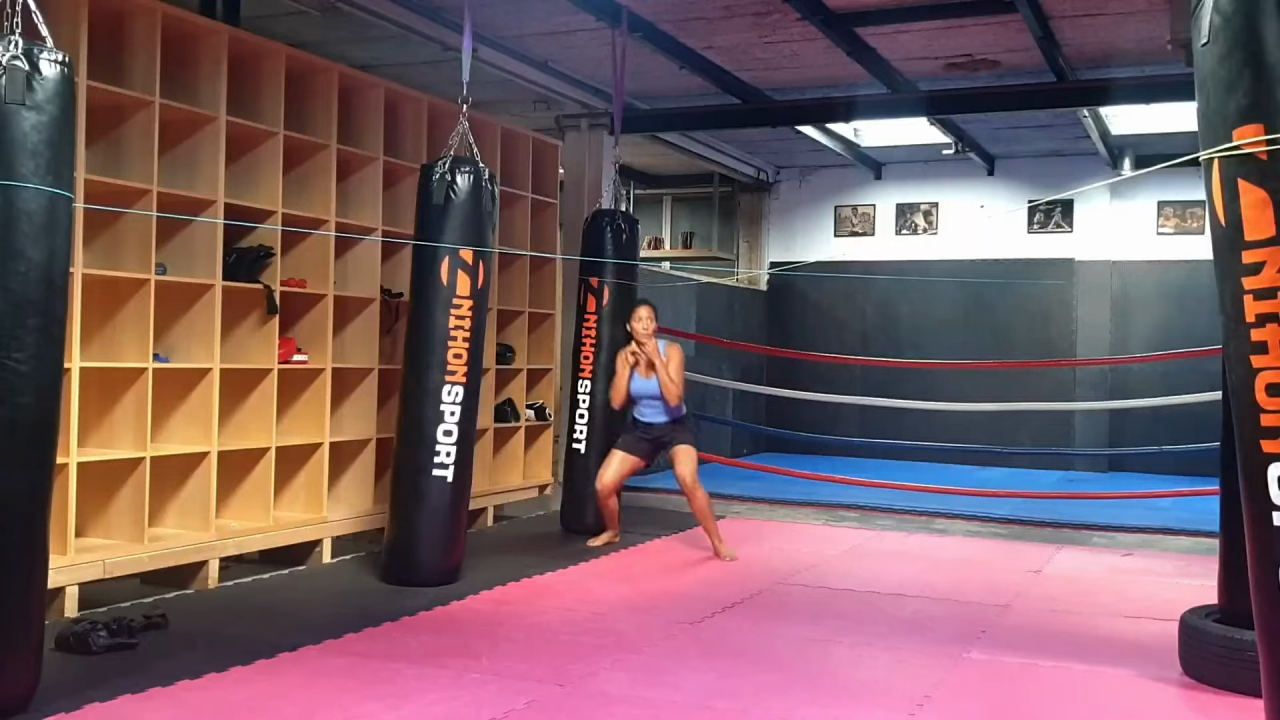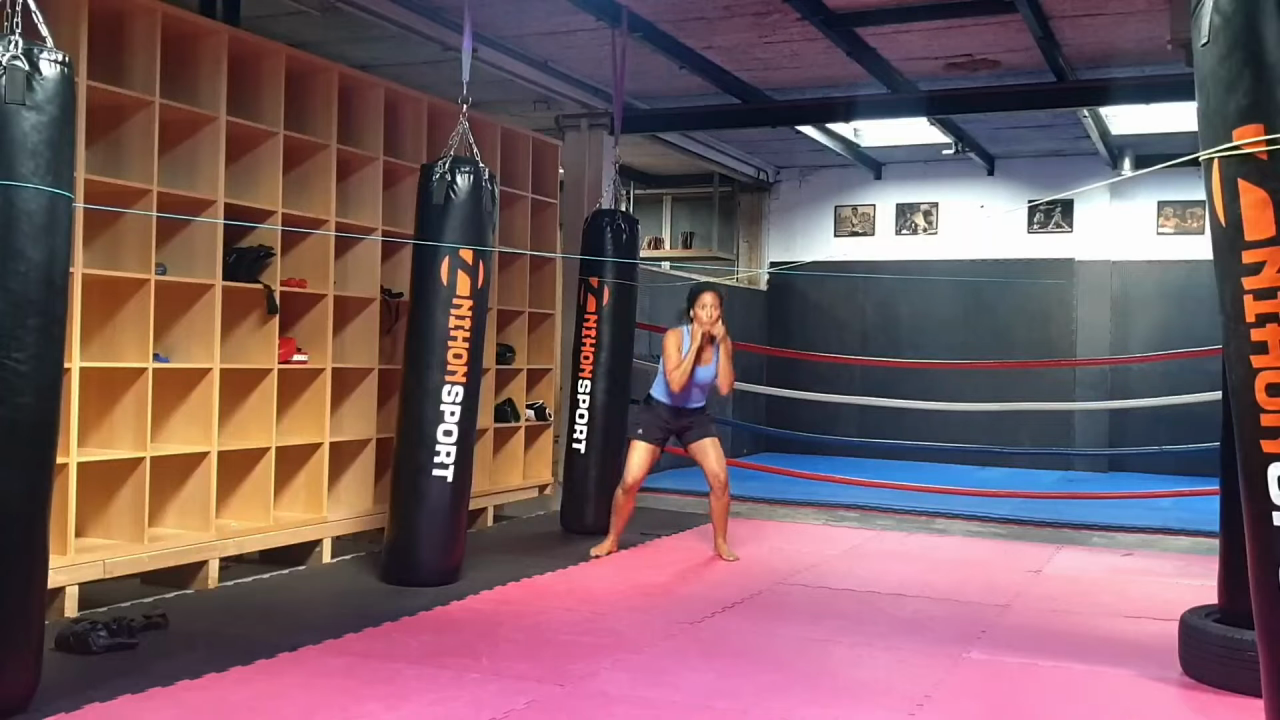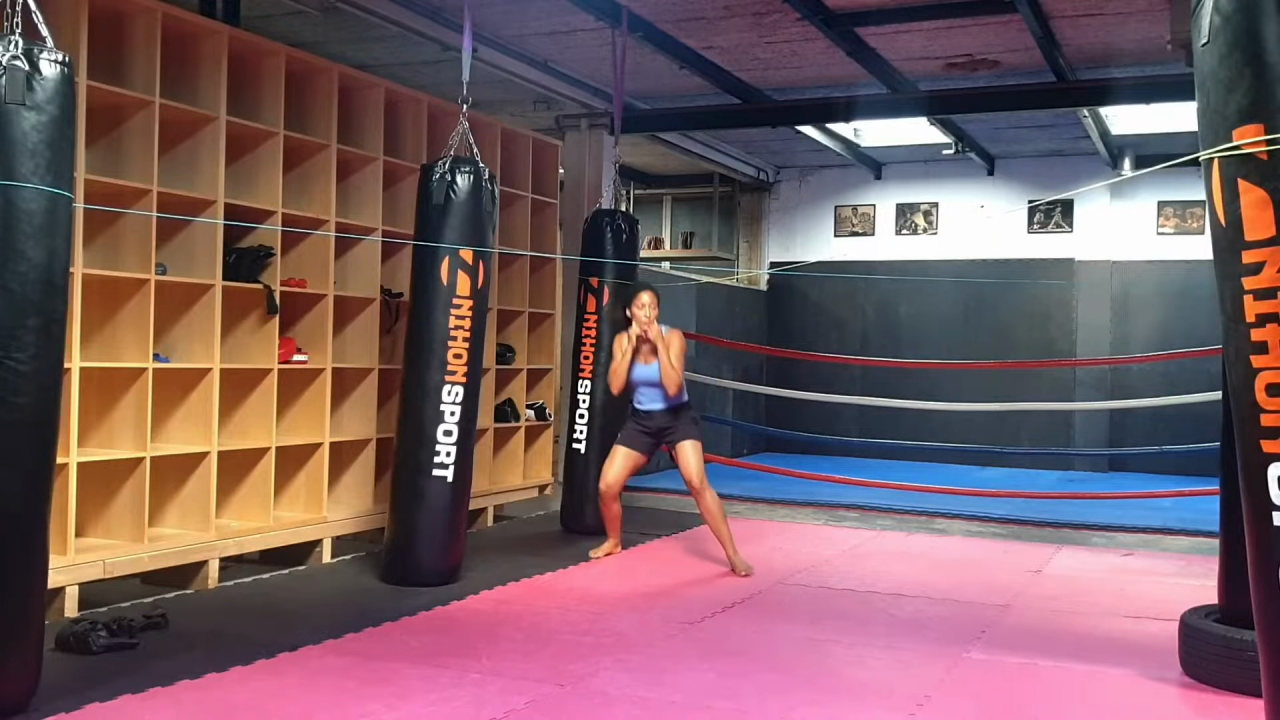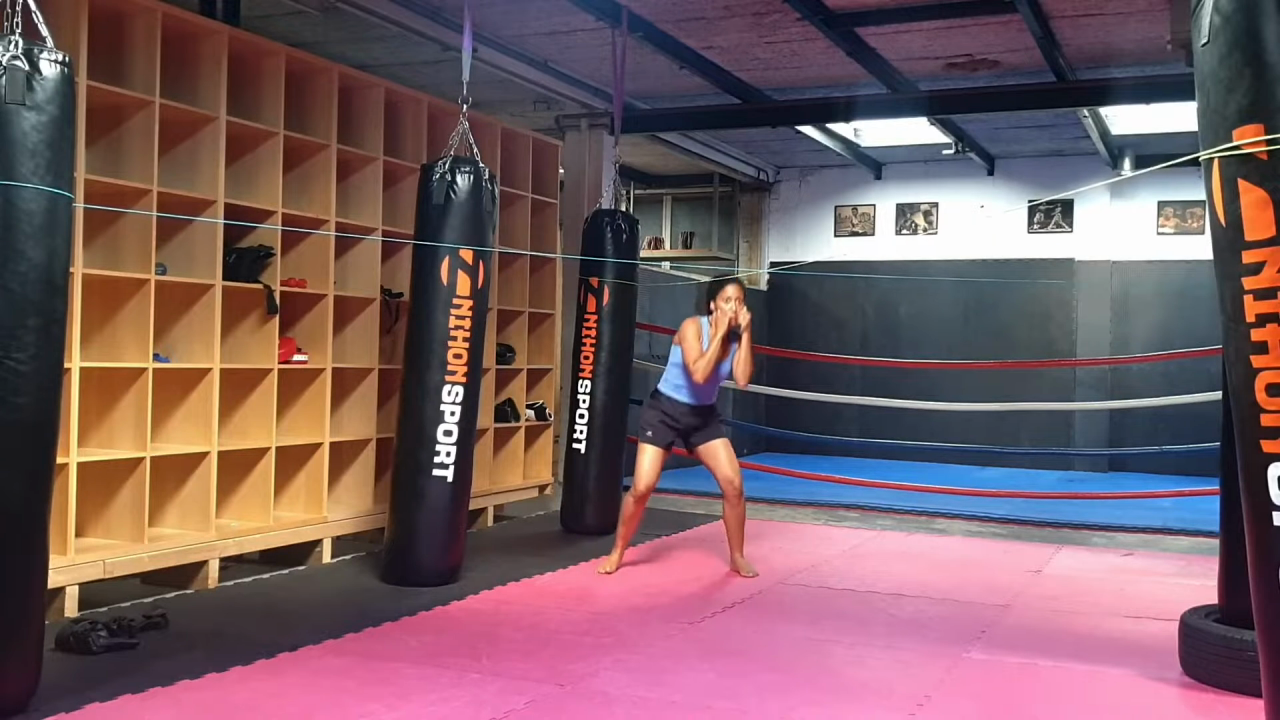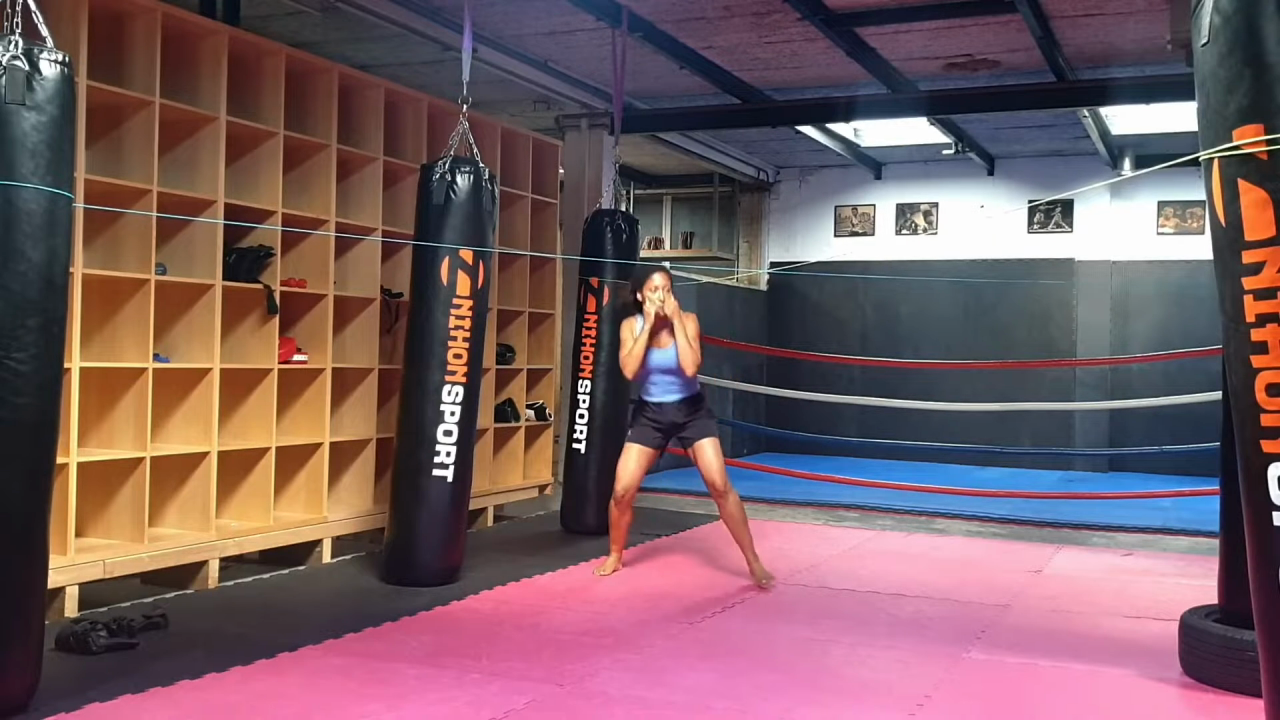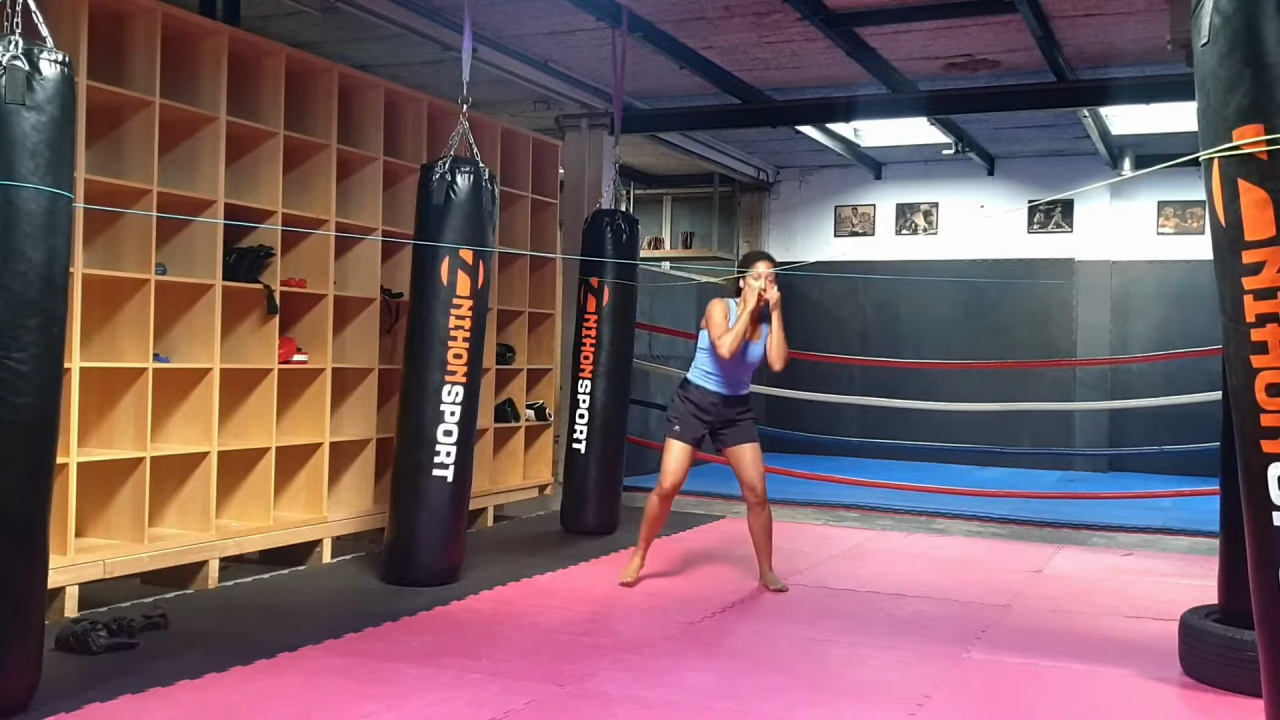
dt=0.7s
person 1, frame 1
left shoulder: (673, 352)
right shoulder: (625, 356)
left elbow: (674, 399)
right elbow: (616, 402)
left wrist: (657, 361)
right wrist: (626, 366)
left hip: (674, 429)
right hip: (640, 429)
left knee: (689, 482)
right knee: (603, 485)
left ankle: (718, 543)
right ankle: (613, 531)
person 1, frame 2
left shoulder: (722, 342)
right shoulder: (675, 337)
left elbow: (725, 387)
right elbow: (675, 384)
left wrist: (722, 345)
right wrist: (695, 344)
left hip: (695, 416)
right hip: (658, 411)
left knee: (719, 478)
right knee: (631, 480)
left ankle: (721, 543)
right ankle: (612, 539)
person 1, frame 3
left shoulder: (674, 338)
right shoulder: (622, 341)
left elbow: (673, 388)
right elbow: (615, 387)
left wrist: (658, 343)
right wrist: (630, 346)
left hip: (677, 419)
right hip: (641, 421)
left knee: (697, 483)
right knee: (607, 486)
left ankle: (733, 554)
right ankle: (613, 542)
person 1, frame 4
left shoulder: (737, 337)
right shoulder: (692, 327)
left elbow: (742, 380)
right elbow: (699, 374)
left wrist: (745, 332)
right wrist: (720, 332)
left hip: (703, 415)
right hip: (664, 410)
left knee: (734, 483)
right knee: (643, 486)
left ankle: (737, 557)
right ankle: (617, 551)
person 1, frame 5
left shoulder: (687, 320)
right shoulder: (630, 327)
left elbow: (691, 368)
right elbow: (629, 370)
left wrist: (674, 324)
right wrist: (648, 325)
left hip: (691, 411)
right hip: (650, 414)
left knee: (720, 486)
right knee: (623, 490)
left ankle: (754, 563)
right ankle: (616, 556)
person 1, frame 6
left shoulder: (768, 320)
right shoulder: (719, 307)
left elbow: (778, 363)
right elbow: (726, 350)
left wrist: (775, 311)
right wrist: (749, 308)
left hip: (736, 408)
right hip: (695, 401)
left knee: (757, 492)
right knee: (668, 485)
left ankle: (766, 572)
right ankle: (638, 557)
